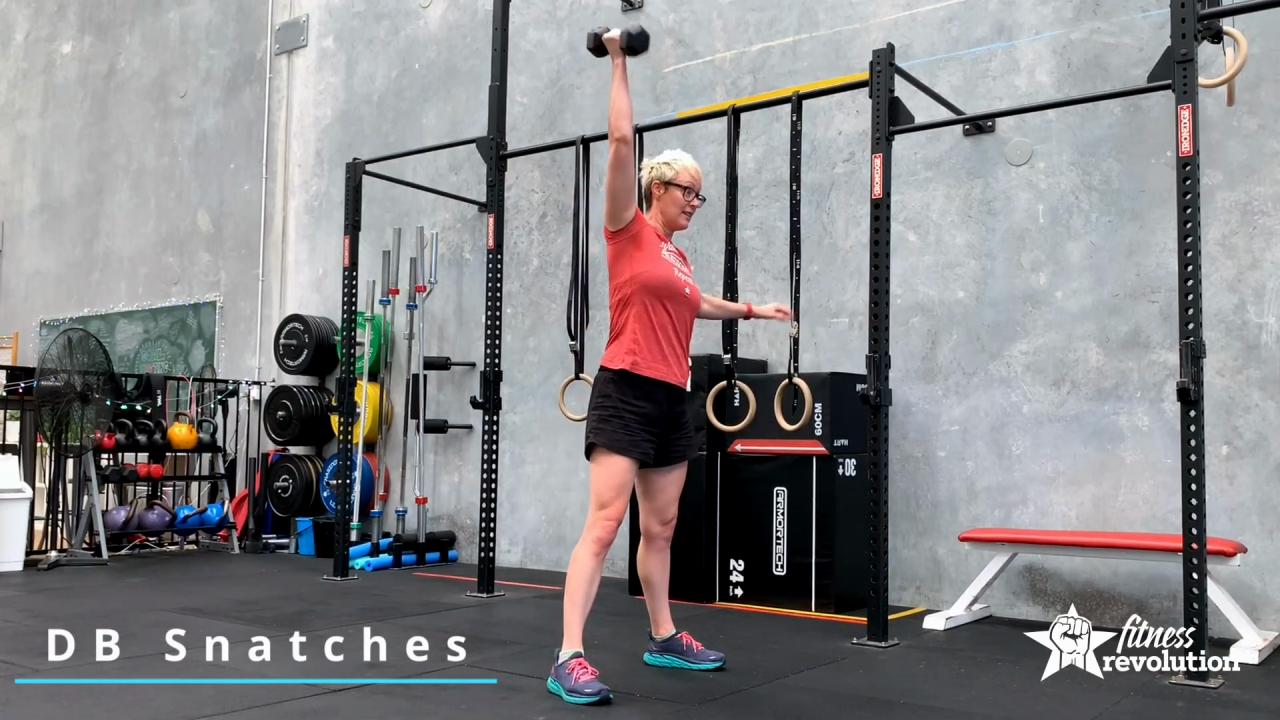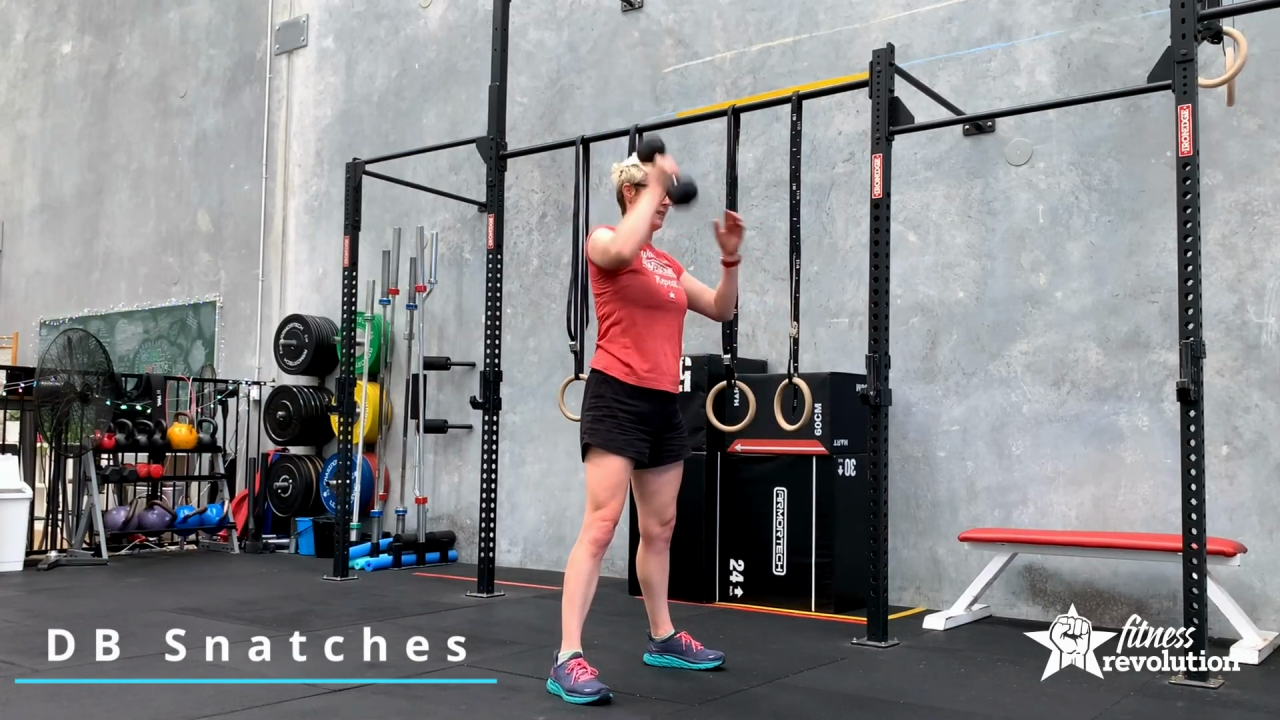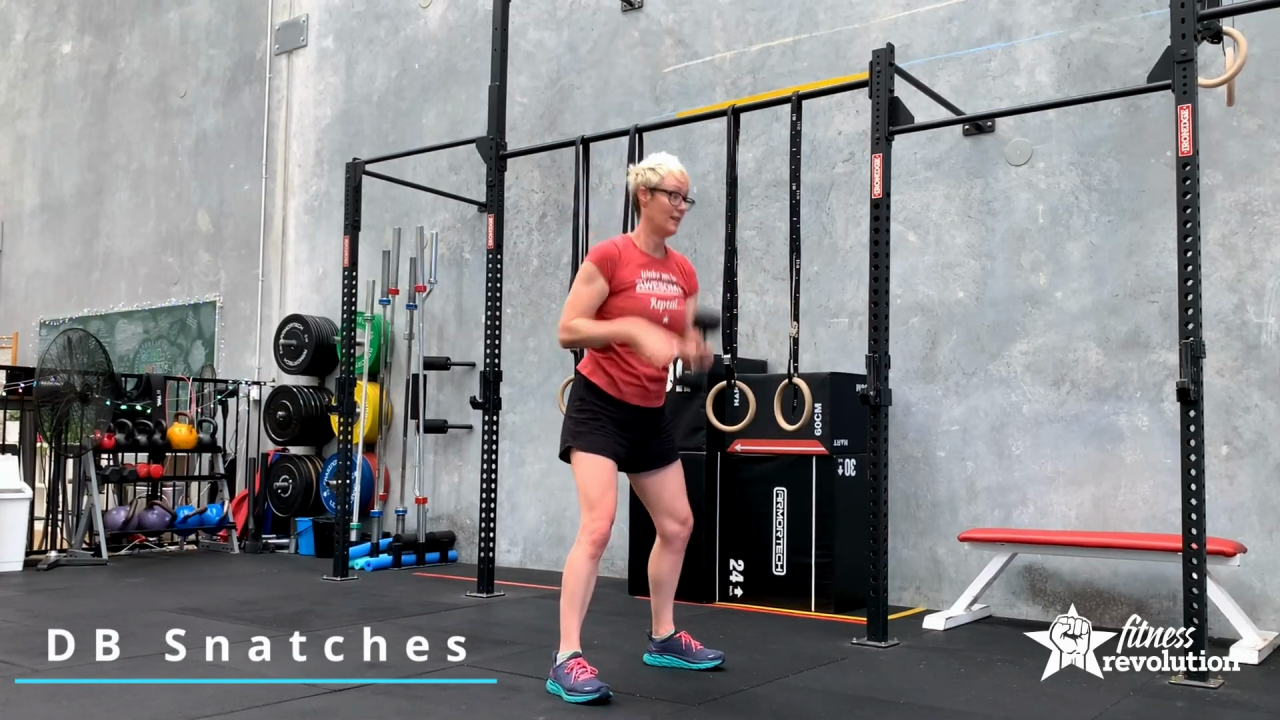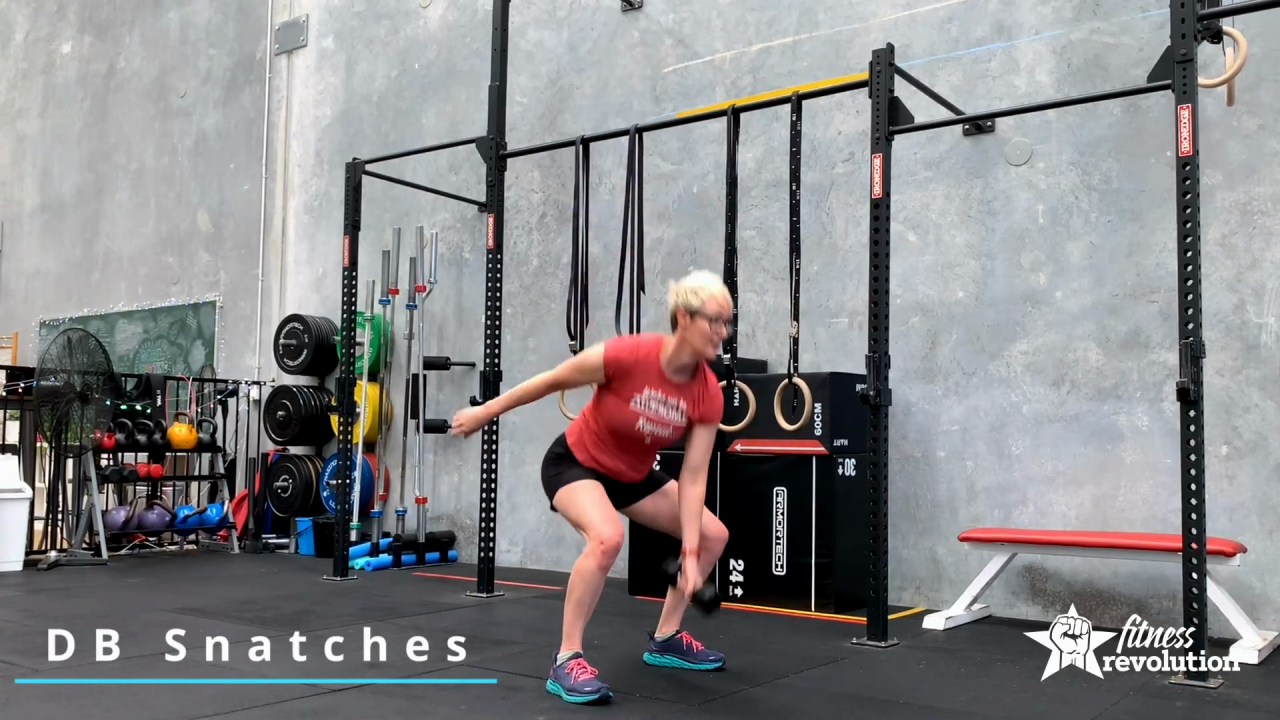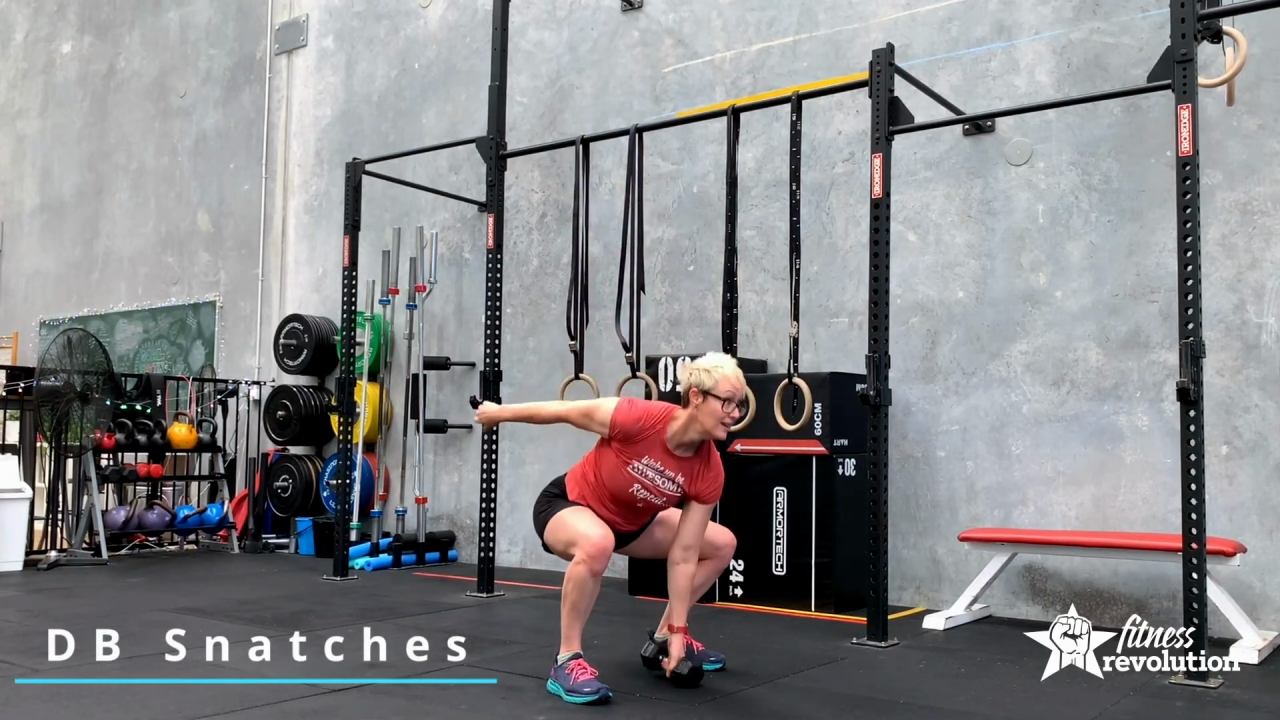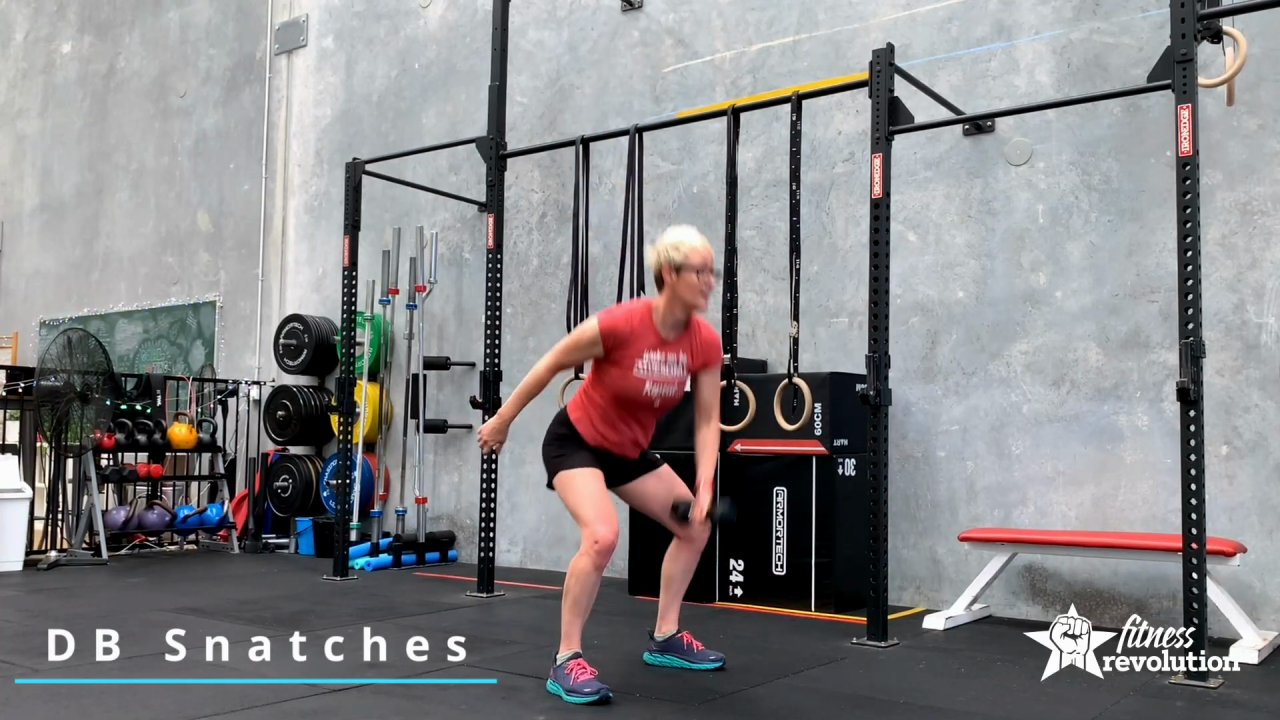
dt=0.3s
person 1, frame 1
left shoulder: (676, 256)
right shoulder: (628, 229)
left elbow: (692, 304)
right elbow: (620, 141)
left wrist: (751, 309)
right wrist: (619, 61)
left hip: (670, 399)
right hip: (626, 392)
left knee: (661, 529)
right knee: (604, 525)
left ankle: (663, 636)
right ankle: (568, 657)
person 1, frame 2
left shoulder: (666, 258)
right shoulder: (605, 238)
left elbow: (721, 310)
right elbow: (626, 247)
left wrist: (729, 257)
right wrist: (653, 193)
left hip: (664, 403)
right hip: (617, 396)
left knee: (659, 529)
right knee: (601, 527)
left ankle: (663, 639)
right ankle: (567, 660)
person 1, frame 3
left shoulder: (684, 271)
right shoulder: (607, 257)
left elbow: (695, 353)
right elbow: (568, 330)
left wrist: (695, 350)
right wrist: (637, 332)
left hip: (650, 412)
right hip: (601, 405)
left knee: (676, 524)
right knee: (598, 528)
left ankle: (663, 637)
right ankle: (567, 658)
person 1, frame 4
left shoulder: (709, 398)
right shoulder: (627, 355)
left elbow: (692, 481)
right elbow: (551, 381)
left wrist: (690, 554)
right wrist: (486, 411)
left hip: (635, 478)
right hip: (575, 466)
left knee: (714, 537)
right knee: (608, 537)
left ankle: (665, 636)
right ankle: (567, 659)
person 1, frame 5
left shoulder: (708, 472)
right shoulder: (635, 418)
left elbow: (683, 555)
right elbow: (565, 411)
left wrist: (677, 630)
right wrist: (501, 413)
right hip: (565, 503)
left knee: (722, 543)
right knee: (596, 544)
left ankle: (662, 639)
right ankle: (568, 661)
person 1, frame 6
left shoulder: (705, 341)
right shoulder: (616, 325)
left elbow: (707, 428)
right elbow: (550, 367)
left wrist: (704, 493)
right wrist: (501, 421)
left hip: (631, 452)
right hip: (575, 444)
left knee: (695, 525)
right knee: (602, 536)
left ankle: (666, 636)
right ankle: (567, 658)
